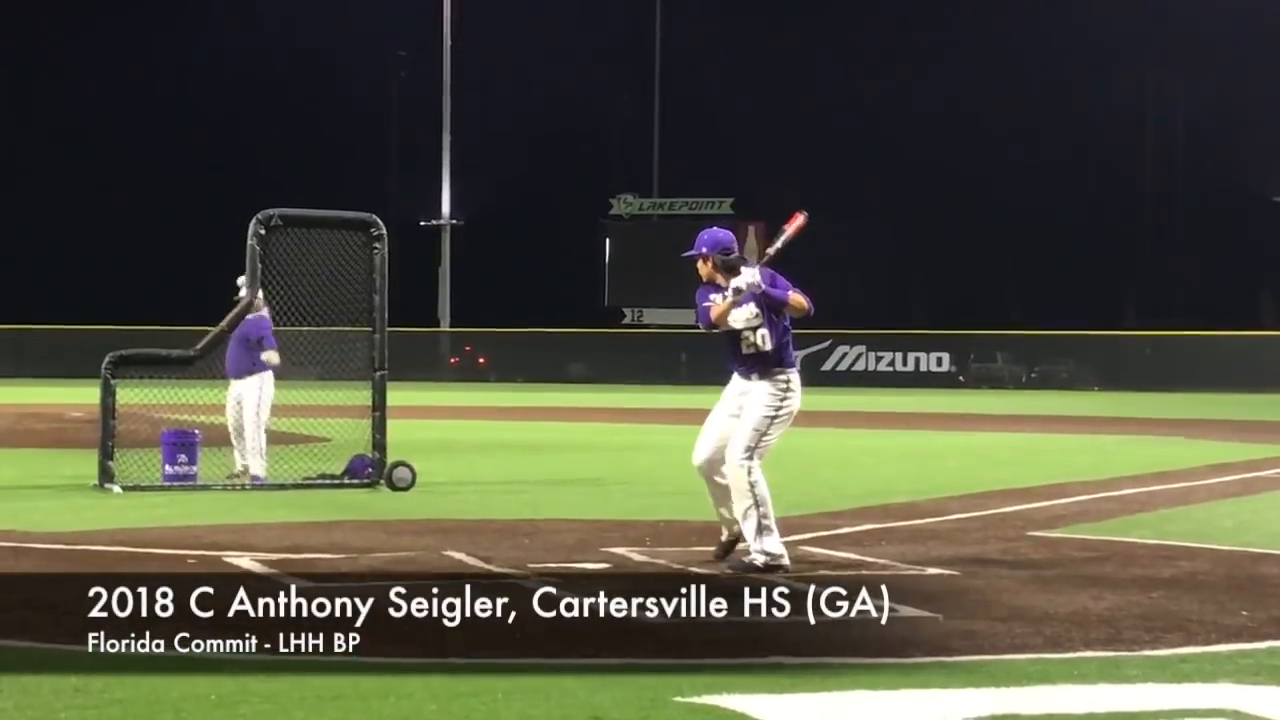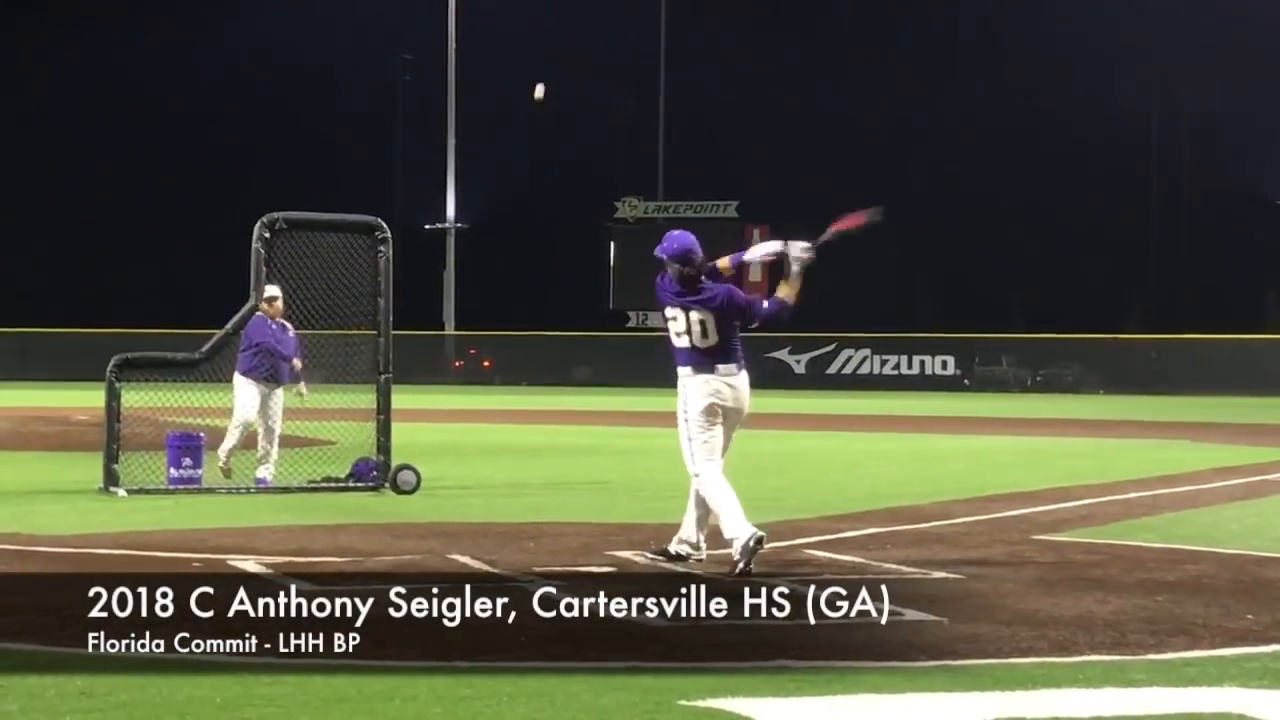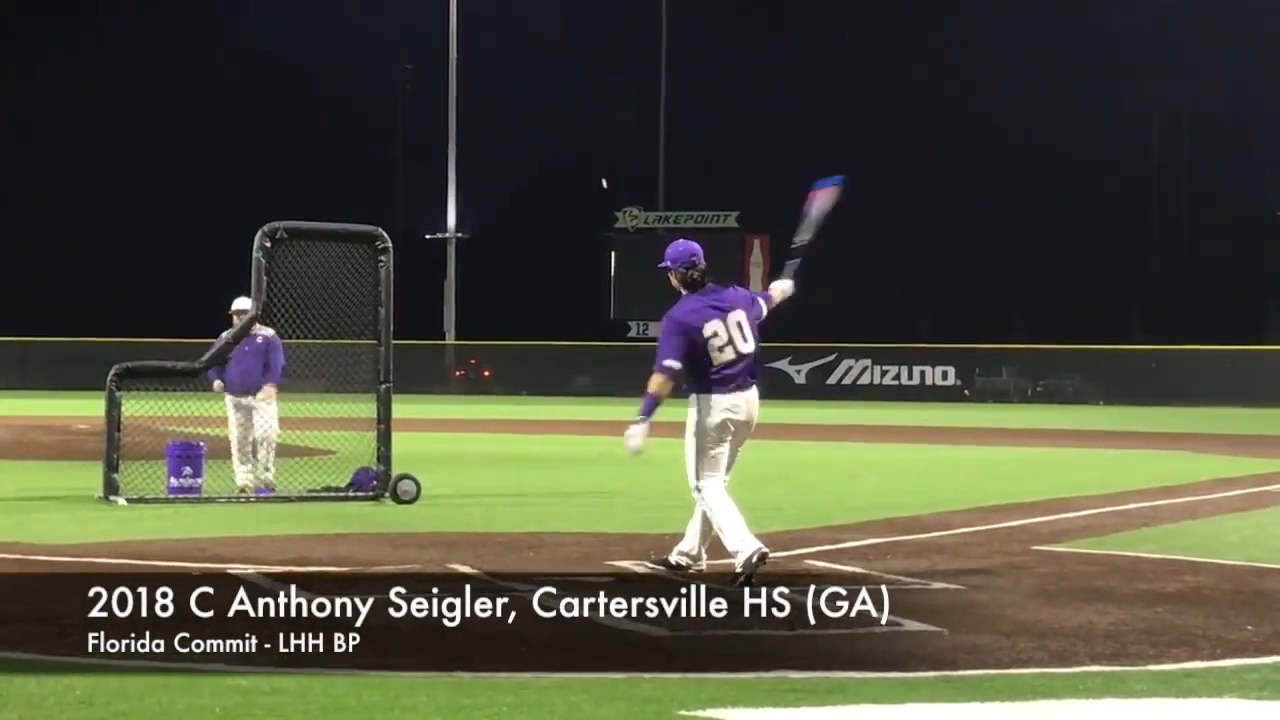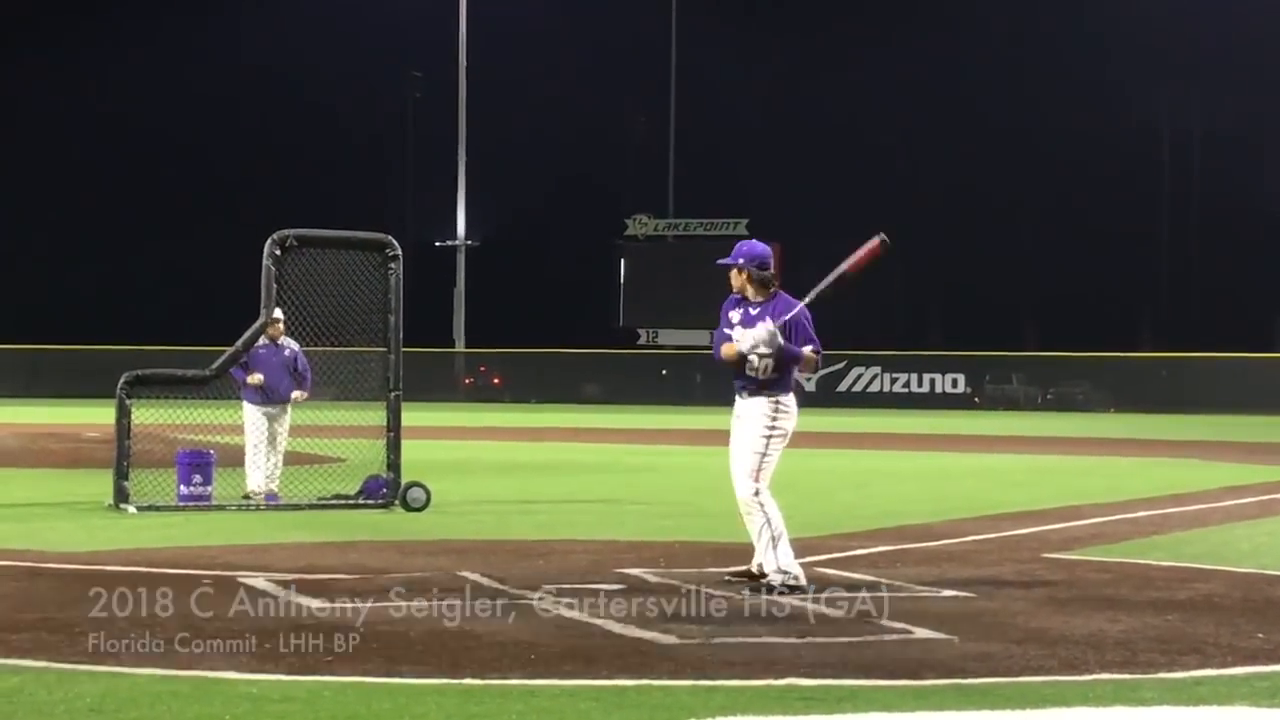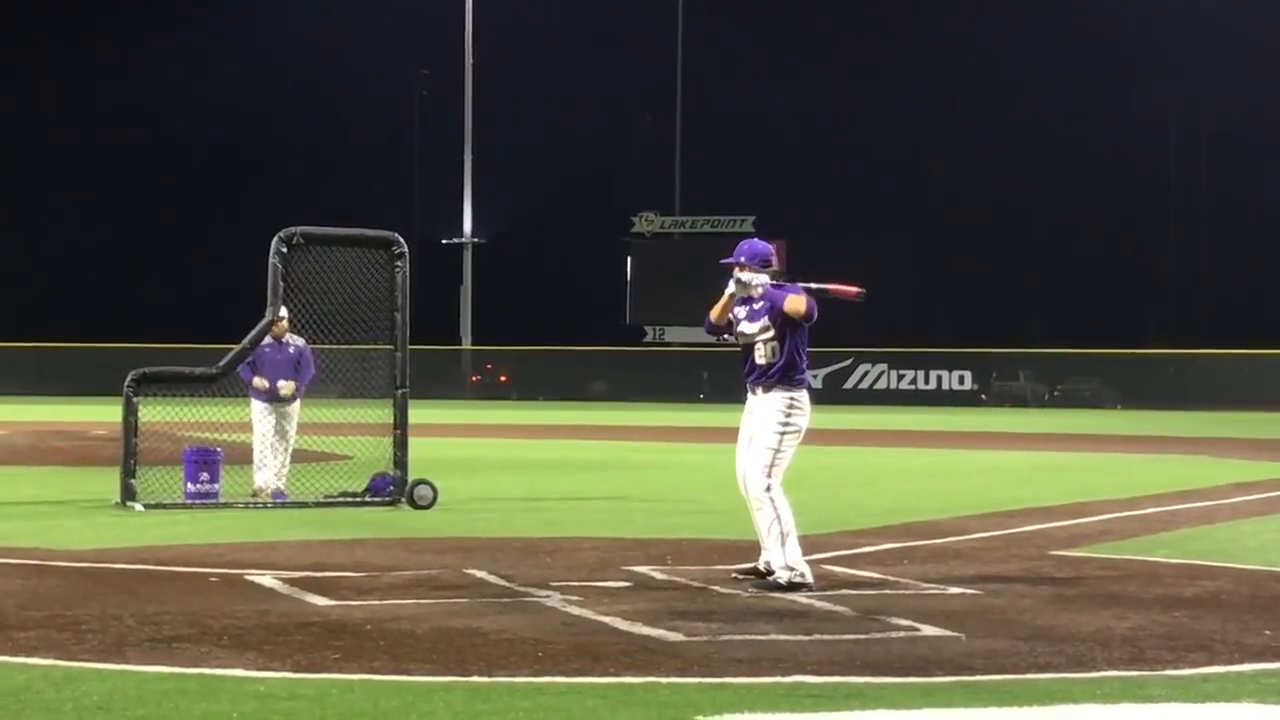
dt=1s
person 1, frame 1
left shoulder: (765, 277)
right shoulder: (708, 293)
left elbow: (804, 308)
right elbow: (711, 320)
left wrist: (762, 290)
right wrist: (734, 295)
left hip: (775, 385)
right hip: (741, 384)
left knee: (741, 460)
right knee: (706, 458)
left ankle: (769, 554)
right ankle: (736, 527)
person 1, frame 2
left shoulder: (665, 287)
right shoulder: (722, 295)
left elbow: (705, 275)
right elbow: (776, 309)
left wrist: (746, 257)
right wrist: (797, 268)
left hip: (698, 385)
right hip: (735, 382)
left knee: (704, 470)
right knee: (707, 467)
left ankle: (743, 536)
right ankle: (688, 542)
person 1, frame 3
left shoulder: (679, 317)
right shoulder: (734, 296)
left elbow: (666, 372)
right elbow: (762, 303)
left wrist: (643, 419)
right wrist: (778, 290)
left hip: (712, 403)
right hip: (748, 399)
left knee: (706, 485)
right knee: (712, 480)
left ankle: (746, 549)
right ankle: (689, 553)
person 1, frame 4
left shoulder: (789, 309)
right shoulder: (732, 305)
left elbow: (812, 361)
right elbow: (721, 349)
left wrist: (781, 346)
right wrist: (747, 344)
left hip: (772, 407)
right hip: (744, 403)
left knee: (751, 487)
right knee: (744, 486)
left ankle: (787, 575)
right ankle: (766, 563)
person 1, frame 5
left shoulder: (787, 294)
right shoulder: (742, 303)
left elbow: (807, 310)
right elbow: (713, 325)
left wrist: (765, 291)
right wrist: (733, 292)
left hip: (785, 402)
right hip: (755, 400)
left knee: (762, 482)
right knee: (747, 479)
left ankle: (793, 572)
right ankle: (772, 560)
person 2, frame 1
left shoulder: (259, 320)
right shoulder: (251, 318)
left elbow: (266, 337)
left wrist: (270, 352)
right wrist: (245, 285)
left hip: (256, 379)
right hip: (237, 381)
left knee: (253, 425)
right knee: (236, 426)
left ankle: (257, 471)
right ankle: (243, 468)
person 2, frame 2
left shoulder: (288, 328)
right shoulder: (257, 322)
left elbow: (295, 356)
right elbow: (267, 345)
left wrist: (298, 381)
right wrist: (290, 360)
left hip: (275, 387)
right hip: (249, 381)
left knee: (271, 431)
right knee: (244, 419)
left ankle: (264, 475)
right ankle: (224, 456)
person 2, frame 3
left shoulder: (268, 336)
right shoulder: (225, 337)
left elbow: (277, 361)
left wrist: (271, 384)
right wrist: (216, 380)
left hip: (262, 397)
right hip: (235, 398)
left knee: (267, 436)
right knee: (240, 441)
left ankle: (265, 480)
right ankle: (245, 483)
person 2, frame 4
left shoulder: (293, 347)
right shoulder: (251, 345)
left elbow: (304, 372)
right elbow: (234, 365)
left wrist: (304, 390)
right wrist: (246, 379)
left hip: (281, 406)
right hip: (255, 405)
left knee: (277, 449)
right knee: (255, 447)
left ankle: (271, 489)
right ankle: (255, 490)
person 2, frame 5
left shoulder: (299, 344)
right shoulder: (257, 343)
left elbow: (308, 368)
right elbow: (243, 365)
left wrist: (295, 384)
right wrist: (253, 379)
left hip: (289, 403)
right hip: (262, 402)
left knee: (284, 446)
right knee: (263, 444)
left ankle: (278, 487)
right ankle: (262, 487)
